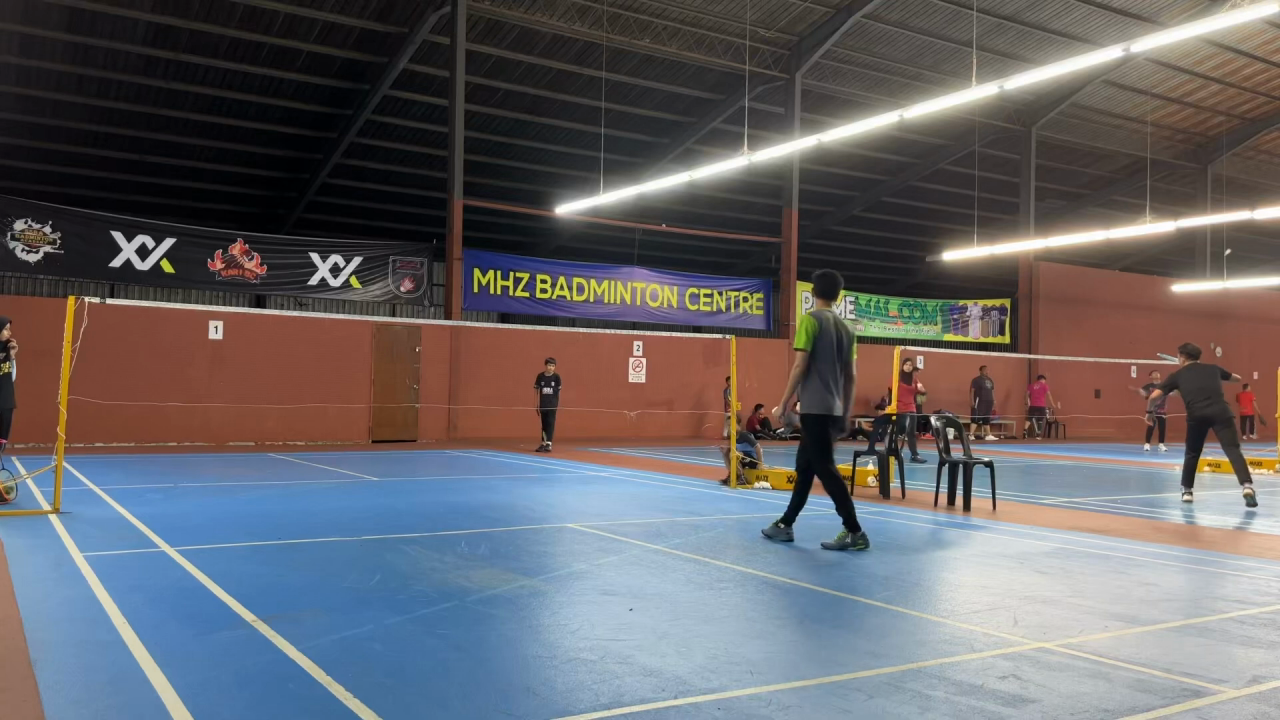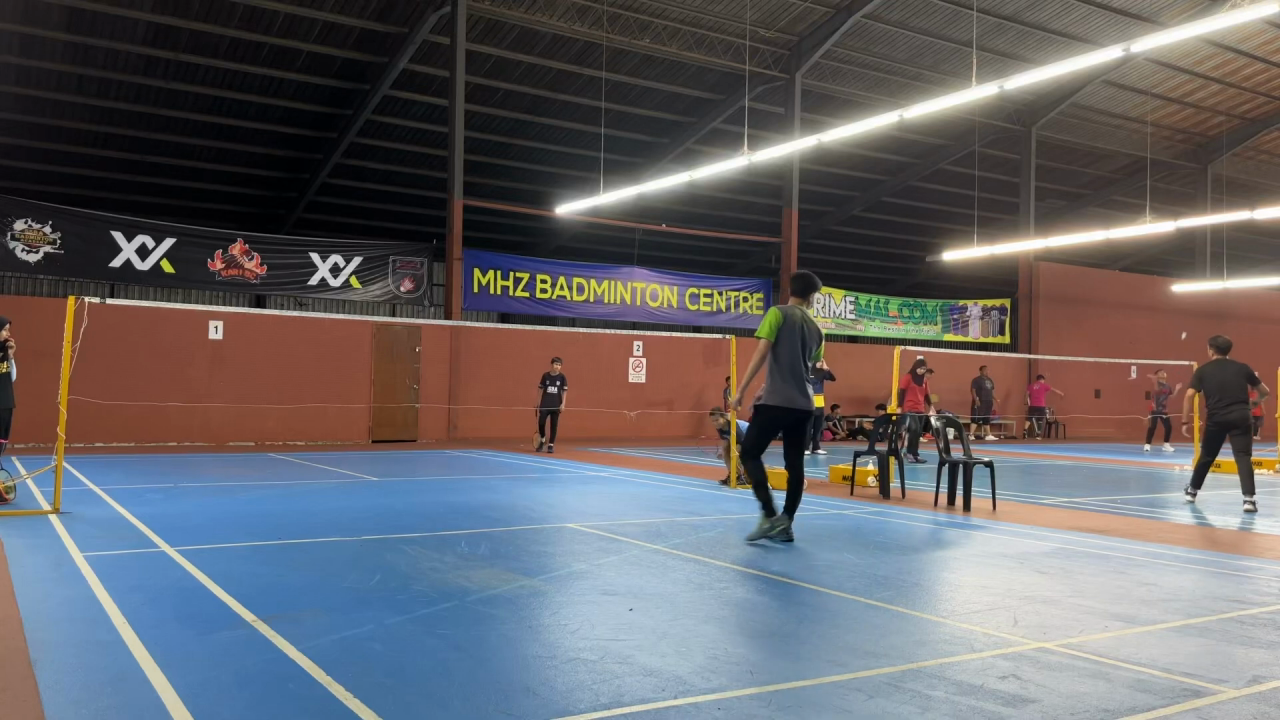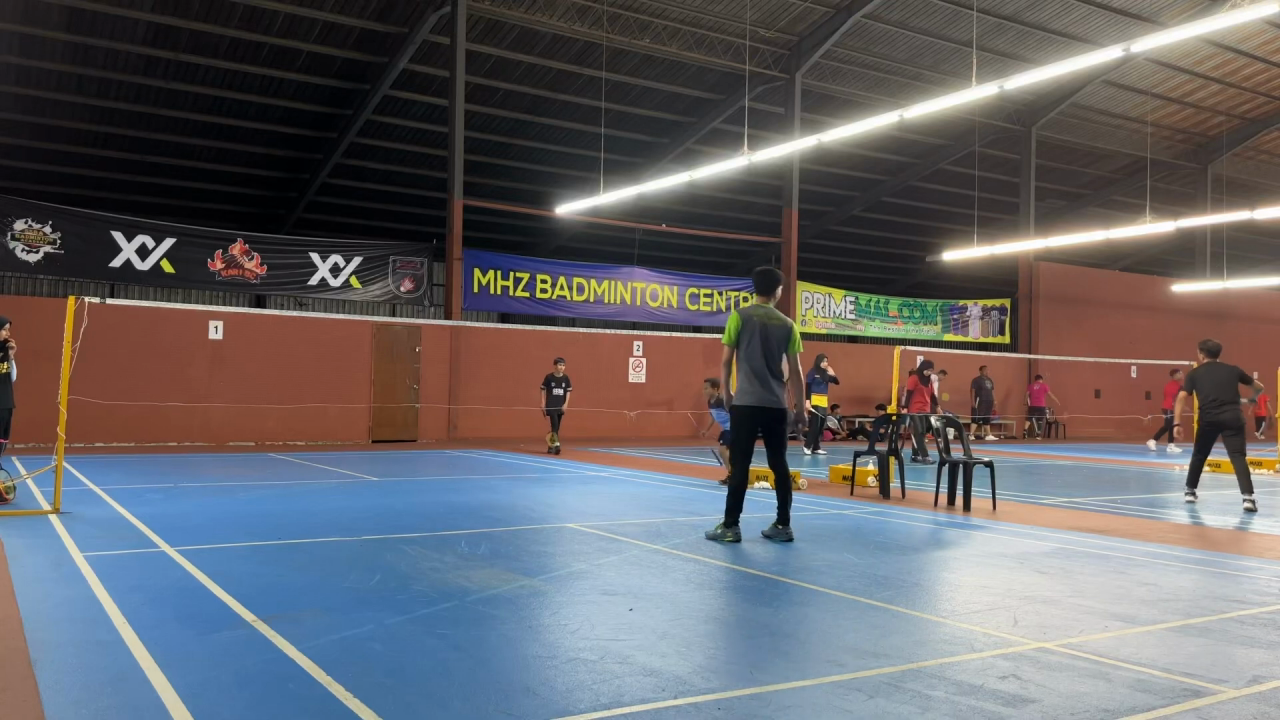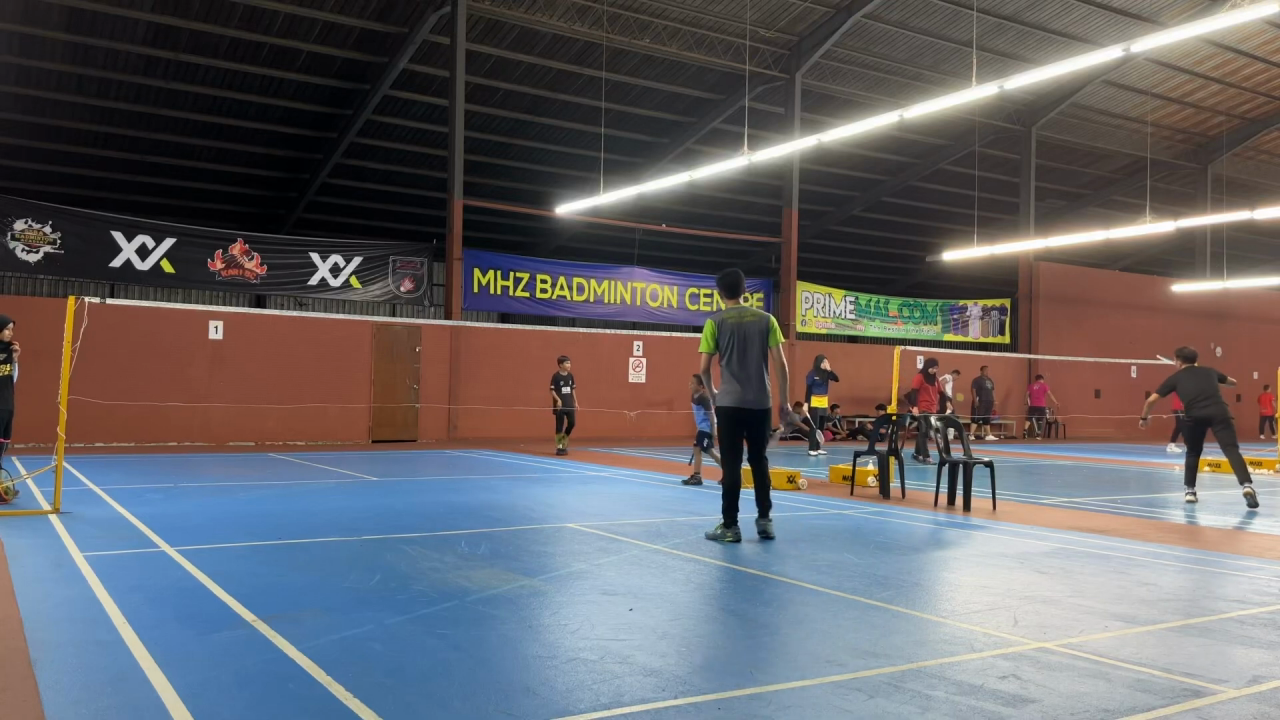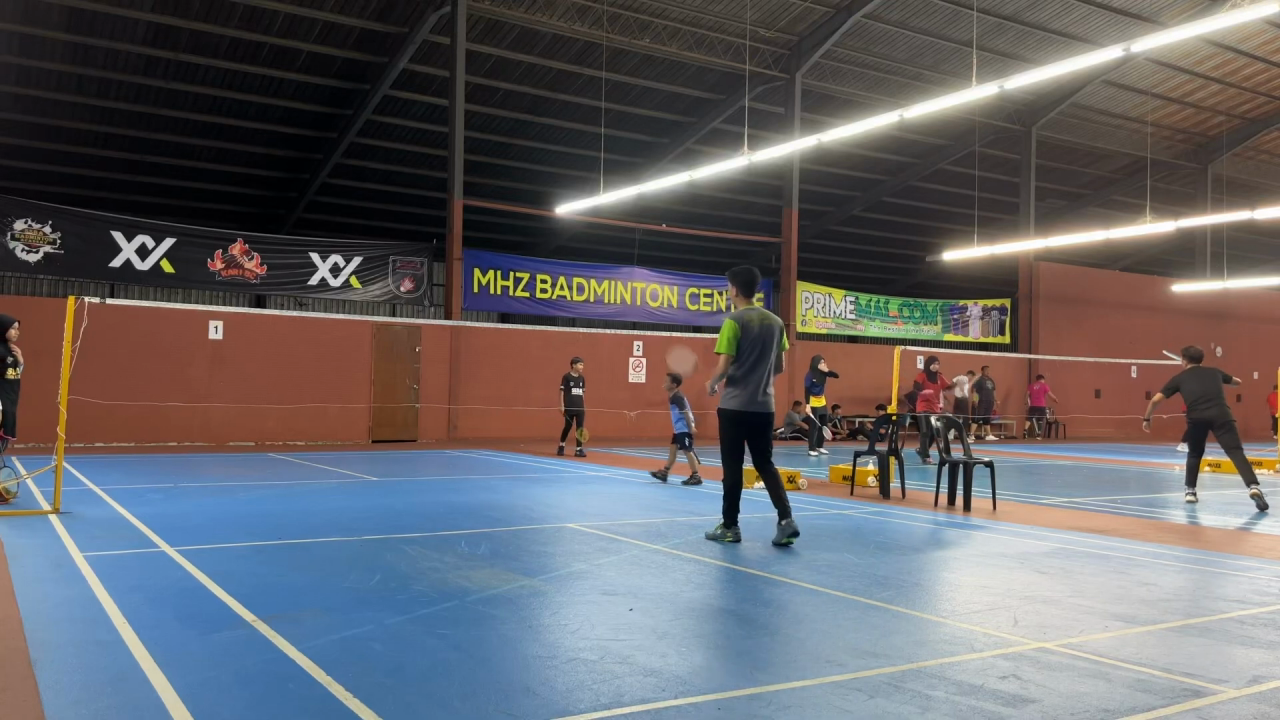
dt=0.4s
person 1, frame 1
left shoulder: (811, 320)
right shoulder: (845, 328)
left elbow: (800, 366)
right elbow: (850, 375)
left wrist: (784, 403)
right wrist: (844, 412)
left hip: (815, 409)
right hip: (832, 409)
left knee: (825, 469)
right knee: (805, 467)
left ankle: (854, 532)
right ankle: (785, 524)
person 1, frame 2
left shoulder: (778, 314)
right shoulder: (816, 328)
left elbow: (761, 354)
left wrist: (740, 390)
left hip: (777, 402)
right hip: (805, 405)
left knee: (749, 454)
right knee: (795, 465)
left ankle: (771, 515)
right ankle: (784, 523)
person 1, frame 3
left shoulder: (739, 316)
right shoulder: (787, 324)
left elbow: (726, 360)
right elbow: (795, 371)
left wrist: (727, 392)
right wrist: (800, 405)
left hip: (747, 402)
right hip: (777, 405)
left knee: (739, 465)
right knee: (779, 465)
left ankle: (731, 525)
right ankle: (783, 525)
person 1, frame 4
left shoulder: (715, 322)
right shoulder: (766, 320)
left elbow: (704, 368)
right elbow: (780, 364)
left wrist: (713, 392)
right wrist: (784, 400)
left hip: (730, 403)
right hip: (761, 403)
left knee: (731, 465)
right knee: (759, 460)
left ankle: (730, 526)
right ankle: (764, 518)
person 1, frame 5
left shoulder: (733, 321)
right shoulder: (776, 322)
left elbow: (723, 368)
right elbow: (779, 367)
left wrist: (712, 385)
left hip: (734, 406)
right hip: (764, 406)
left knee: (733, 467)
right knee: (765, 463)
left ankle: (730, 526)
right ankle: (786, 519)
